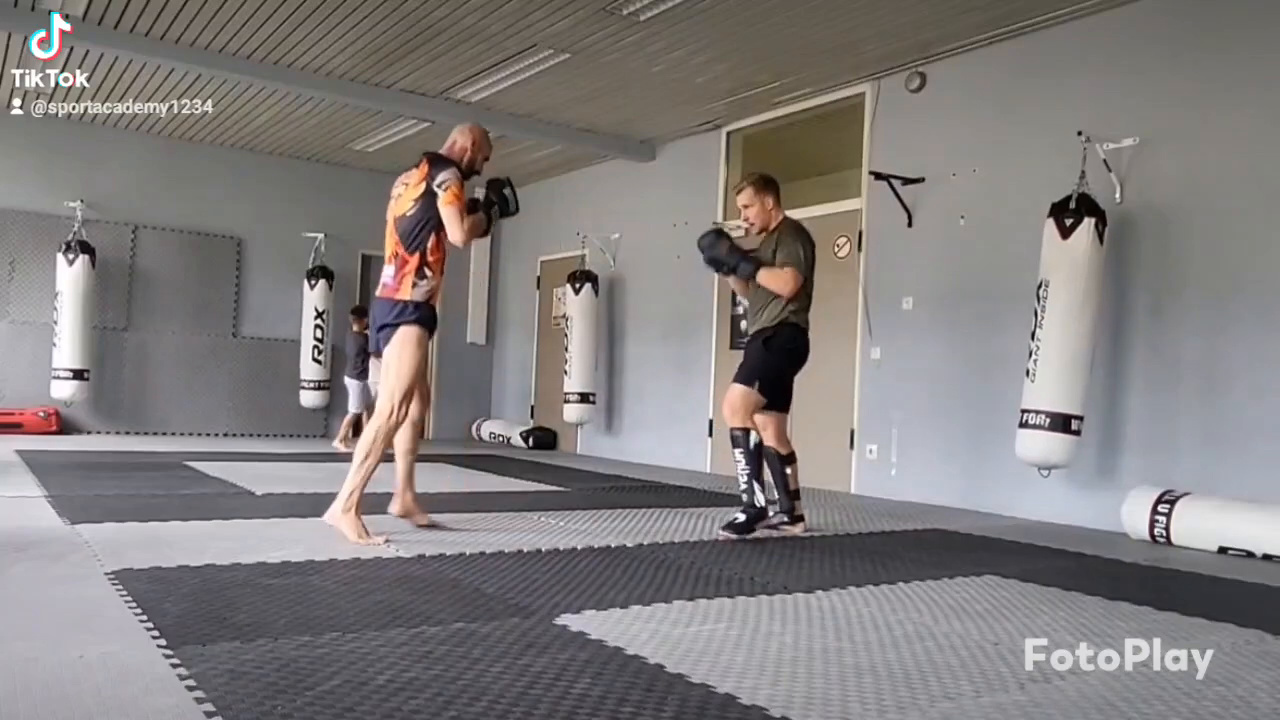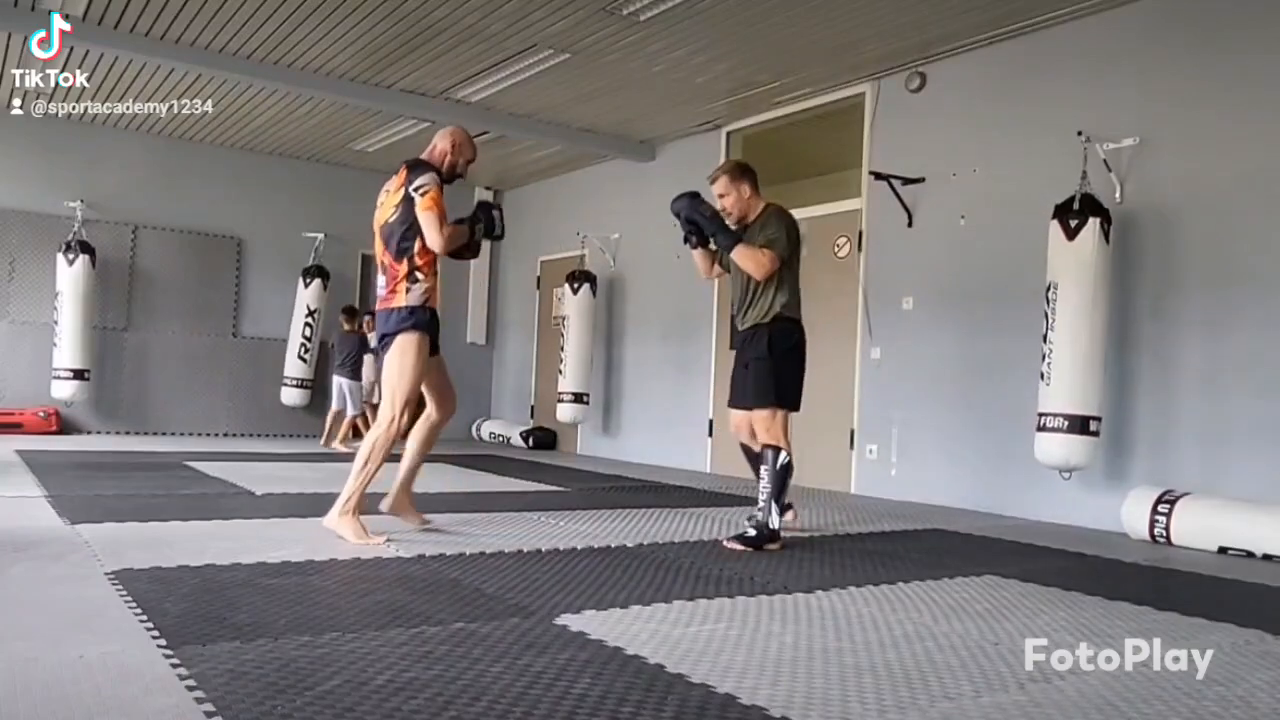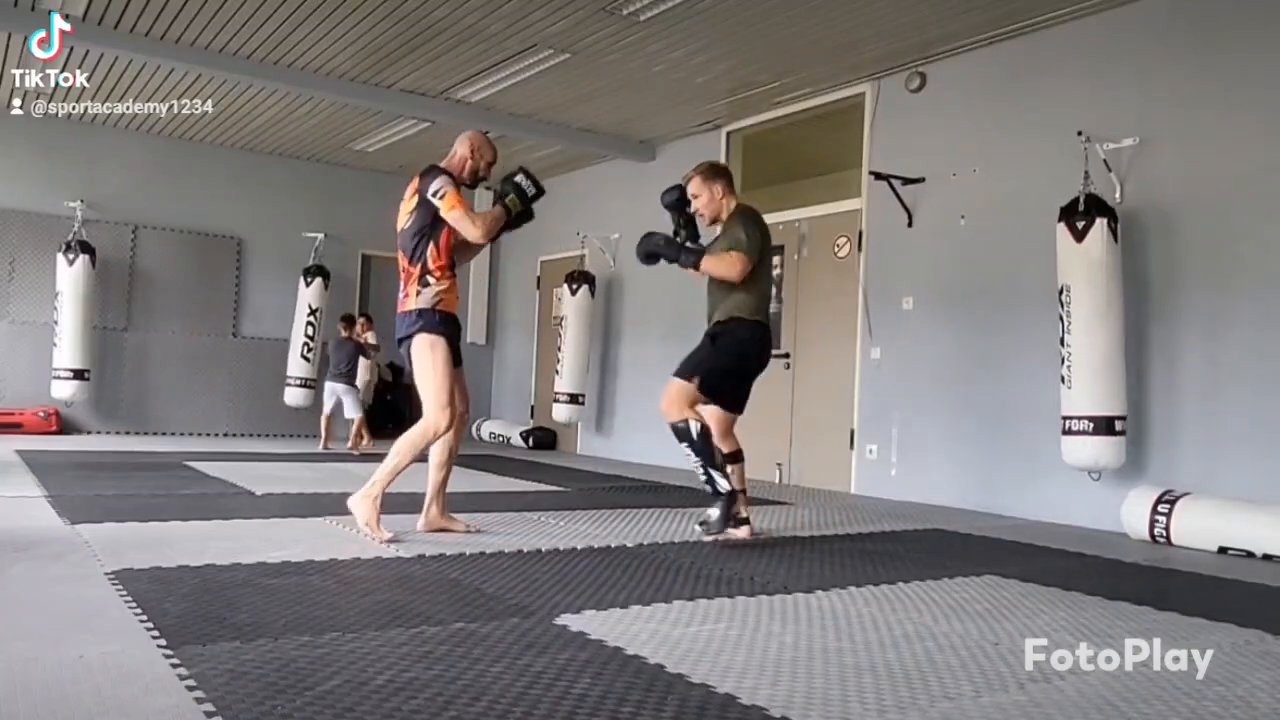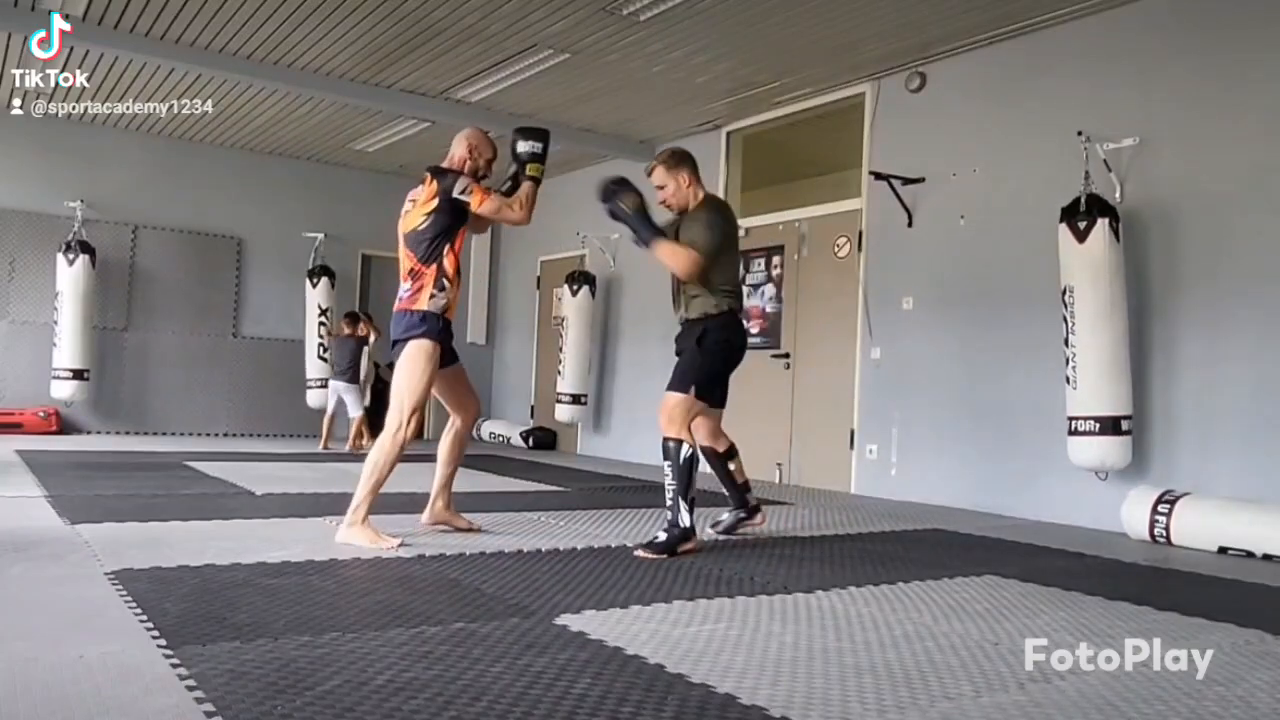
dt=0.4s
person 1, frame 1
left shoulder: (410, 177)
right shoulder: (445, 173)
right elbow: (459, 236)
left wrist: (474, 214)
right wrist: (489, 212)
left hip: (391, 301)
right hip: (408, 306)
left knee: (415, 402)
right knee: (394, 408)
left ankle: (404, 495)
right ankle: (344, 506)
person 1, frame 2
left shoulder: (398, 183)
right shoulder: (424, 178)
right elbow: (438, 241)
left wrist: (458, 235)
right wrist: (472, 228)
left hip: (400, 310)
right hip: (408, 311)
left knee: (443, 404)
right knee: (395, 417)
left ankle: (400, 493)
right ankle: (344, 510)
person 1, frame 3
left shoulder: (436, 190)
right shoulder: (436, 182)
left elbow: (457, 253)
right elbow: (477, 231)
left wrist: (497, 223)
right wrist: (508, 202)
left hip: (437, 317)
right hip: (424, 316)
left knee: (458, 416)
right knee: (439, 418)
left ankle: (434, 511)
right ankle: (369, 494)
person 1, frame 4
left shoulder: (431, 189)
right shoulder: (452, 183)
left elbow: (479, 223)
right elbow: (519, 214)
left wrist: (516, 177)
right wrist: (533, 168)
left hip: (429, 320)
right hip: (421, 319)
left knee: (467, 409)
right knee: (402, 423)
left ankle: (440, 505)
right ankle: (354, 521)
person 2, frame 1
left shoulder: (792, 234)
right shoulder: (768, 241)
left elbow: (788, 285)
right elbow: (746, 289)
left wrist: (744, 263)
right wrist: (727, 265)
left hip: (782, 339)
right hip: (767, 340)
left knee: (735, 408)
right knee: (770, 430)
left ankle: (754, 504)
right ankle: (791, 512)
person 2, frame 2
left shoulder: (777, 220)
right shoulder: (741, 231)
left elbow: (762, 267)
right elbow: (709, 270)
left wrist: (720, 231)
right wrist: (696, 235)
left hip: (777, 335)
right hip: (750, 337)
left knee: (767, 426)
right knee: (742, 426)
left ankle: (768, 527)
right ankle: (775, 502)
person 2, frame 3
left shoulder: (744, 219)
right shoulder: (732, 227)
left elbow: (735, 269)
right elbow: (704, 266)
left wrist: (678, 252)
right wrist: (682, 227)
left hip: (737, 334)
right hip: (735, 336)
left knee: (674, 402)
right knee: (716, 425)
left ankle: (723, 490)
right ankle: (736, 514)
person 2, frame 4
left shoulder: (709, 213)
right shoulder: (692, 217)
left elbow: (684, 266)
right elbow: (665, 240)
left wrist: (639, 224)
right wrist: (632, 212)
left hip: (712, 331)
right hip: (701, 331)
left knee: (672, 417)
right knee: (704, 427)
left ankle: (680, 527)
right ankle: (746, 507)
